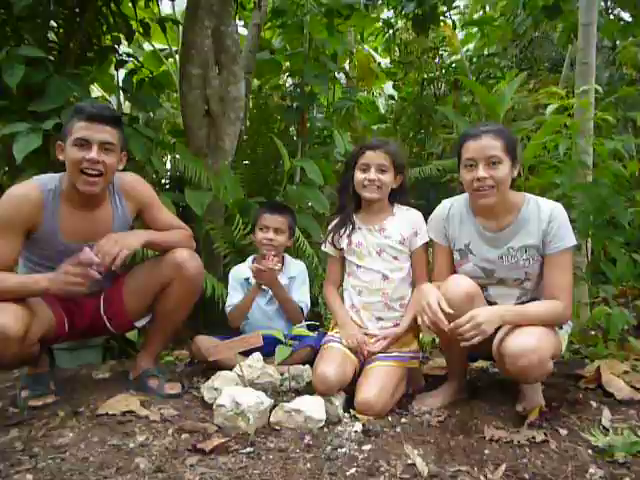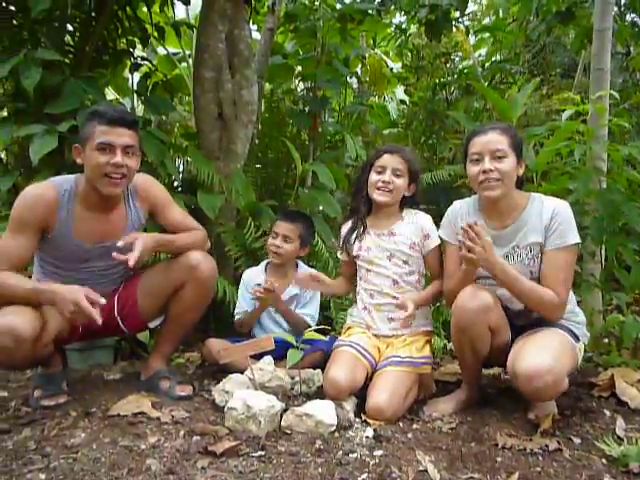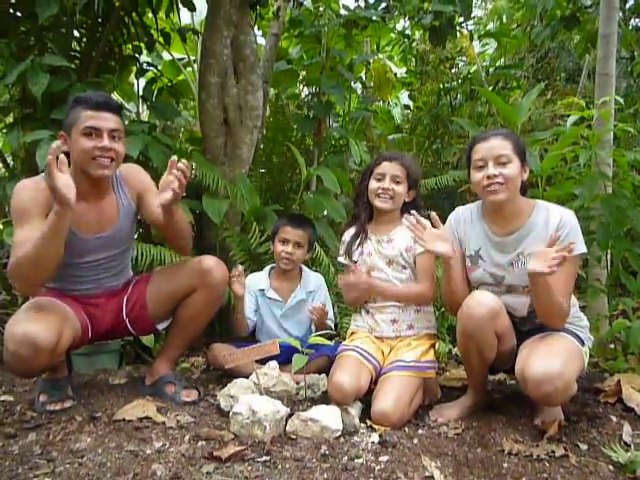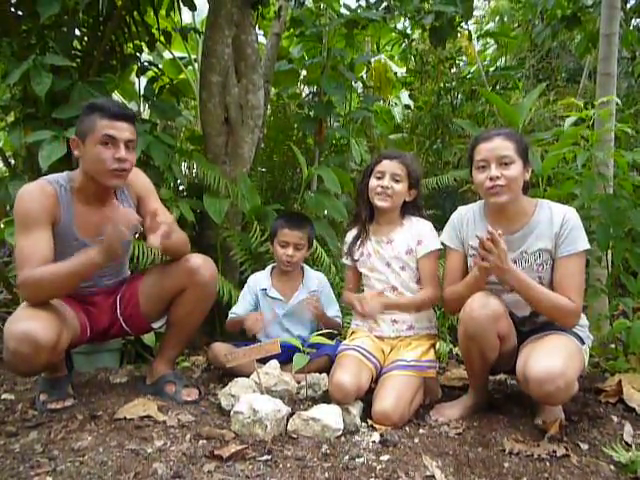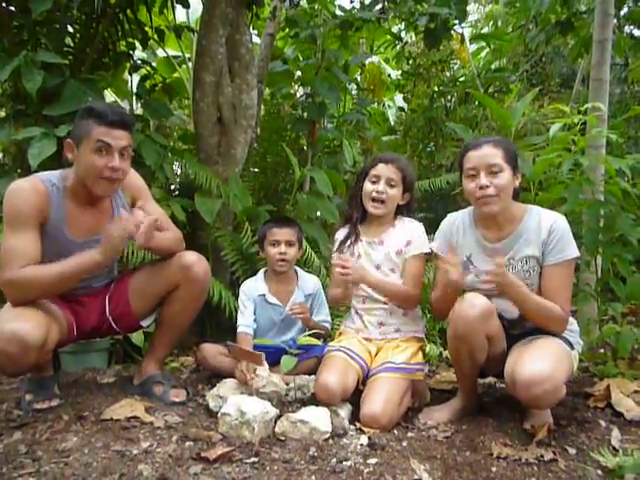
dt=1s
person 1, frame 1
left shoulder: (131, 188)
right shoulder: (26, 198)
left elbow: (186, 238)
left wrist: (140, 236)
right wrist: (50, 281)
left hip: (108, 301)
right hip: (46, 305)
left knee: (188, 264)
left ankle: (145, 365)
right ankle: (38, 364)
person 1, frame 2
left shoulder: (145, 189)
right shoulder: (41, 199)
left elbow: (201, 239)
left wrist: (155, 242)
right wrist: (56, 293)
left hip: (121, 301)
right hip: (59, 306)
left knee: (201, 266)
left ankle: (156, 366)
right ankle: (51, 364)
person 1, frame 3
left shoulder: (133, 177)
right shoulder: (33, 191)
left elbow: (184, 247)
left wrist: (169, 208)
right wrist: (63, 210)
left hip: (124, 298)
right hip: (63, 304)
left knee: (212, 272)
right knee: (27, 344)
left ankle: (161, 370)
right ankle: (57, 369)
person 1, frame 4
left shoulder: (134, 181)
right shoulder: (38, 196)
left elbow: (182, 250)
right elbow: (30, 289)
left wrist: (164, 239)
right wrist: (101, 254)
left hip: (122, 298)
right hip: (64, 305)
left knee: (201, 269)
right knee: (26, 341)
left ankle: (161, 370)
right ankle: (57, 371)
person 1, frame 5
left shoulder: (128, 182)
right shoulder: (28, 193)
left elbow: (175, 242)
left wrist: (150, 239)
right wrist: (99, 255)
left hip: (109, 298)
right hip: (51, 304)
left knee: (194, 267)
left ankle: (149, 369)
right ankle: (42, 372)
person 2, frame 1
left shoulder: (548, 215)
right shoulder: (447, 214)
left elbow: (561, 307)
right elbow: (442, 288)
left wrist: (499, 315)
right wrist: (427, 292)
left hip: (534, 322)
right hip: (474, 324)
left knee: (521, 355)
right knee: (458, 289)
left ankle: (530, 381)
right ankle: (455, 382)
person 2, frame 2
left shoulder: (554, 212)
right shoulder: (459, 214)
left elbow: (555, 307)
right elbow: (451, 298)
left wrist: (494, 263)
right wrist: (470, 266)
left hip: (551, 325)
right hip: (490, 328)
left knee: (535, 374)
right knee: (471, 300)
left ankle: (545, 390)
right ankle: (469, 389)
person 2, frame 3
left shoulder: (559, 220)
right shoulder: (460, 220)
left elbow: (557, 316)
right elbow: (455, 304)
left wrist: (538, 277)
right wrist: (449, 260)
left hip: (554, 330)
right hip: (491, 334)
left knee: (543, 380)
right knee: (478, 306)
left ankle: (549, 395)
right ankle: (475, 394)
person 2, frame 4
left shoulder: (562, 219)
right shoulder: (463, 219)
left elbow: (570, 314)
right elbow: (450, 302)
left wrist: (508, 271)
right wrist: (480, 273)
left hip: (554, 330)
right hip: (491, 336)
left knee: (544, 379)
right knee: (480, 306)
left ankle: (550, 397)
right ankle: (476, 393)
person 2, frame 5
left shoulder: (550, 227)
right shoulder: (452, 226)
left elbow: (557, 322)
right elbow: (440, 310)
left wrist: (509, 284)
right wrist: (449, 284)
left hip: (542, 335)
right hip: (483, 341)
left knee: (532, 383)
right knee: (471, 307)
left ankle: (538, 401)
right ankle: (466, 396)
person 3, frame 1
left shoulder: (411, 219)
right shoulder: (341, 225)
left elbow: (421, 285)
right elbow: (331, 286)
left wrist: (402, 329)
right wrist: (346, 326)
left hip: (395, 330)
right hip: (352, 325)
left knee: (369, 404)
right knee: (325, 381)
left ankle: (403, 373)
right ankle: (364, 368)
person 3, frame 2
left shoulder: (421, 224)
right shoulder: (352, 229)
left elbow: (439, 282)
left wrist: (416, 301)
right wrist: (321, 282)
left hip: (410, 331)
right hip: (364, 325)
left knee: (380, 409)
right knee: (336, 386)
left ankle: (416, 379)
right ankle: (382, 375)
person 3, frame 3
right shoulder: (354, 235)
left elbow: (427, 292)
right elbow: (351, 288)
left wrist: (375, 289)
right wrist: (357, 289)
left hip: (412, 334)
right hip: (367, 331)
left knee: (386, 415)
right knee: (341, 389)
left ankle: (421, 384)
right ankle: (383, 378)
person 3, frame 4
left shoulder: (421, 230)
right shoulder: (356, 236)
left elbow: (431, 293)
left wrist: (386, 302)
right wrist: (358, 301)
left hip: (412, 334)
right hip: (367, 331)
left knee: (387, 414)
right knee: (342, 389)
left ankle: (421, 383)
right ankle: (382, 378)
person 3, frame 5
left shoulder: (411, 231)
right shoulder: (346, 235)
left elbow: (412, 296)
right elbow: (335, 296)
left wrist: (365, 277)
right wrist: (344, 284)
left hip: (401, 336)
right hip: (356, 331)
left knee: (375, 417)
right knee: (328, 390)
left ankle: (410, 385)
right ankle: (371, 380)
person 4, frame 1
left shoulder: (297, 269)
right shoulder: (239, 272)
left elbow: (298, 319)
right elbow: (234, 322)
left wrist: (275, 284)
right wrist: (257, 285)
left hip: (288, 344)
left knee: (316, 340)
right knee: (199, 343)
person 4, frame 2
right shoulder: (251, 276)
left elbow: (305, 330)
right elbow: (241, 328)
left wrist: (279, 303)
right wrist: (262, 305)
left knee: (327, 345)
right knee: (211, 347)
person 4, frame 3
left shoulder: (316, 282)
right shoulder: (255, 281)
left elbow: (326, 333)
right elbow: (241, 332)
left wrist: (319, 321)
right wrist: (239, 299)
left hip: (304, 353)
left knee: (333, 350)
right knee: (215, 352)
person 4, frame 4
left shoulder: (318, 281)
right shoulder: (256, 281)
left elbow: (336, 329)
right elbow: (230, 325)
left wrist: (321, 317)
right wrist: (244, 320)
left hip: (306, 352)
left knee: (336, 350)
right knee: (216, 351)
person 4, frame 5
left shoulder: (311, 284)
right shoulder: (250, 287)
left elbow: (325, 332)
right elbow: (244, 331)
left wrist: (309, 322)
right wrist: (247, 361)
left hip: (296, 354)
right hip: (259, 354)
right knee: (205, 352)
